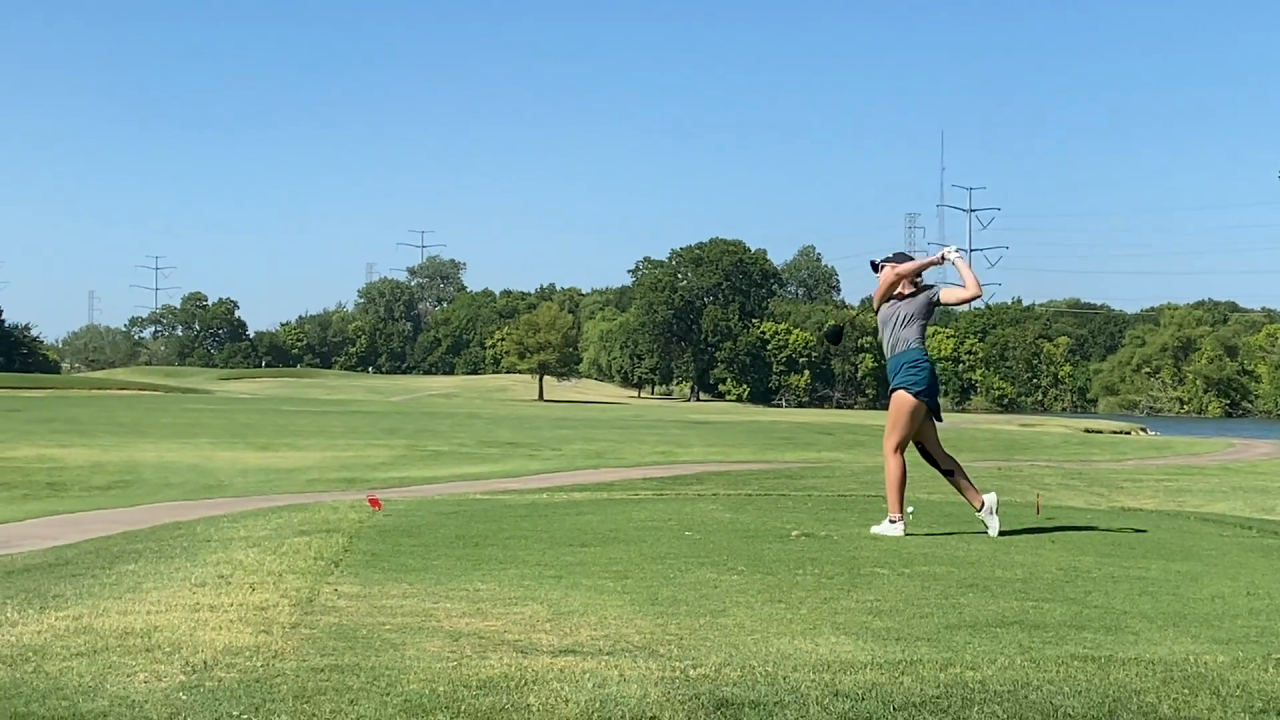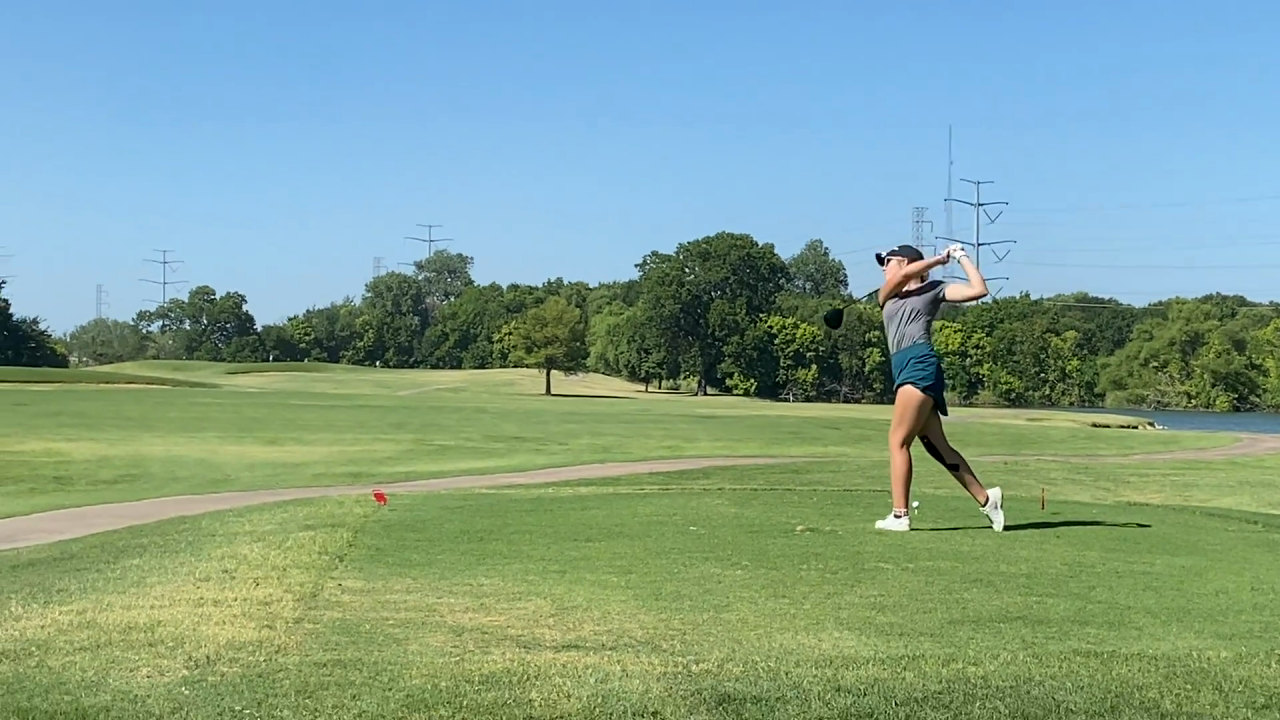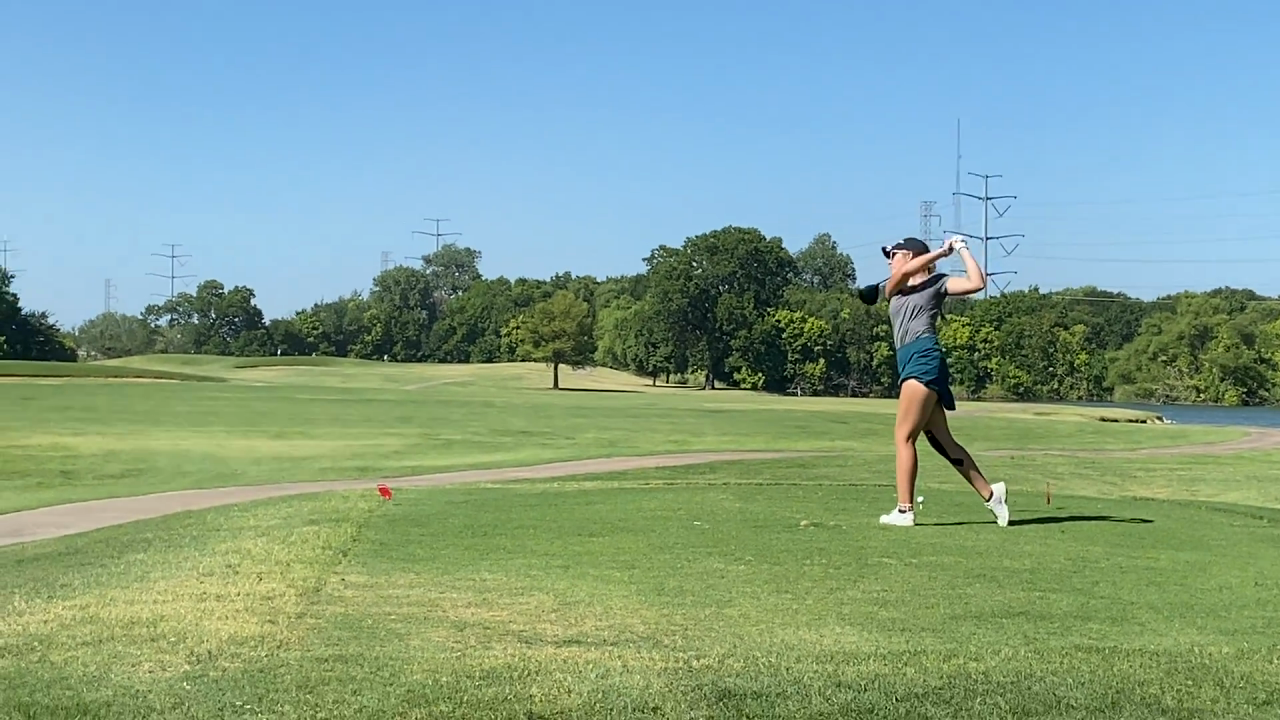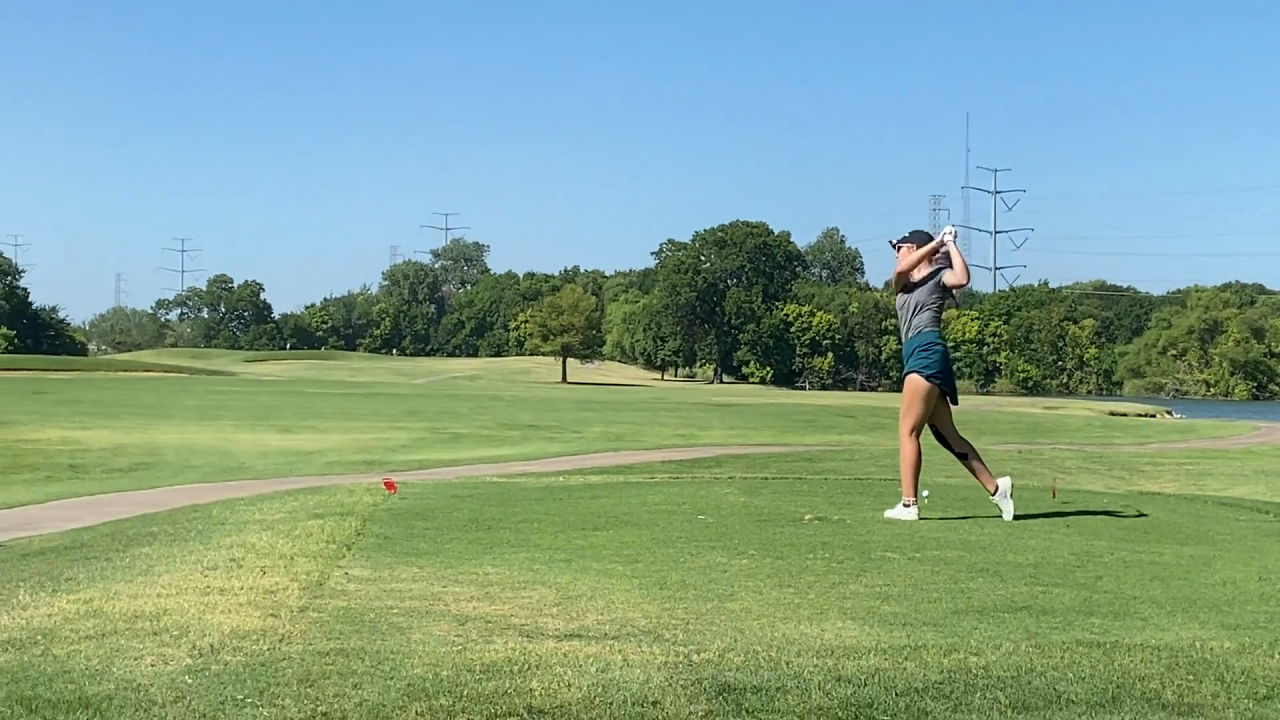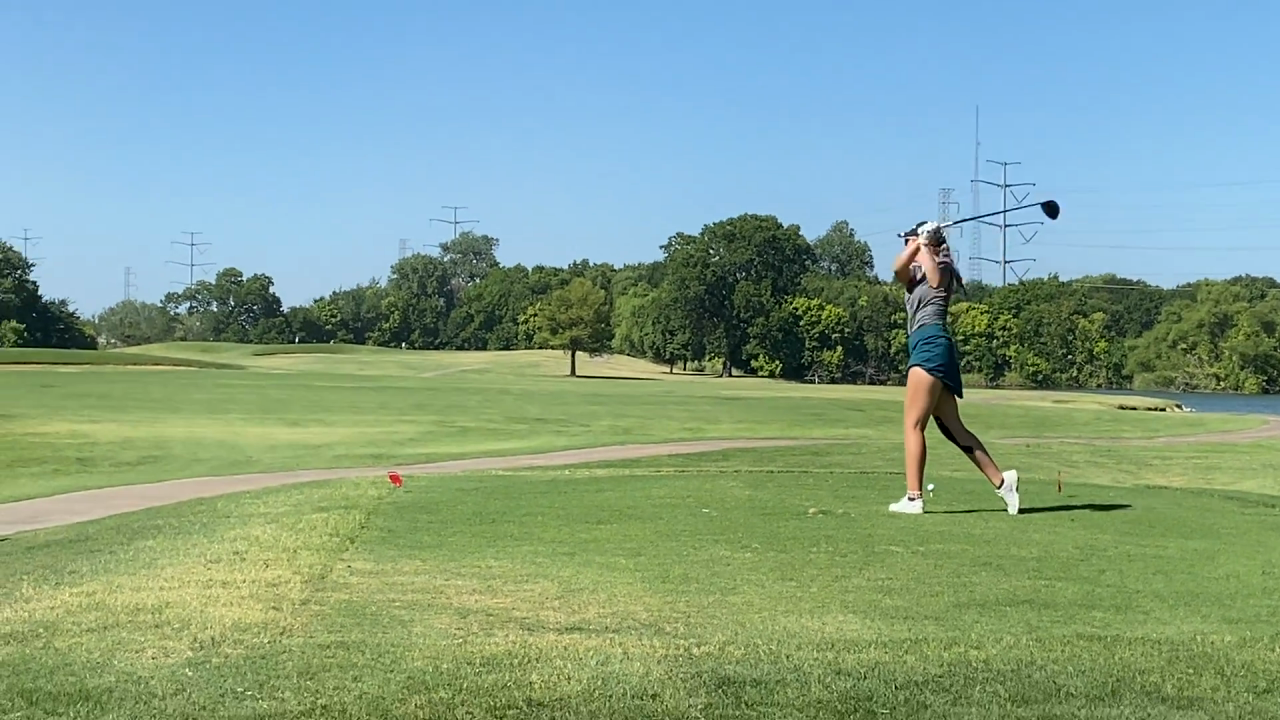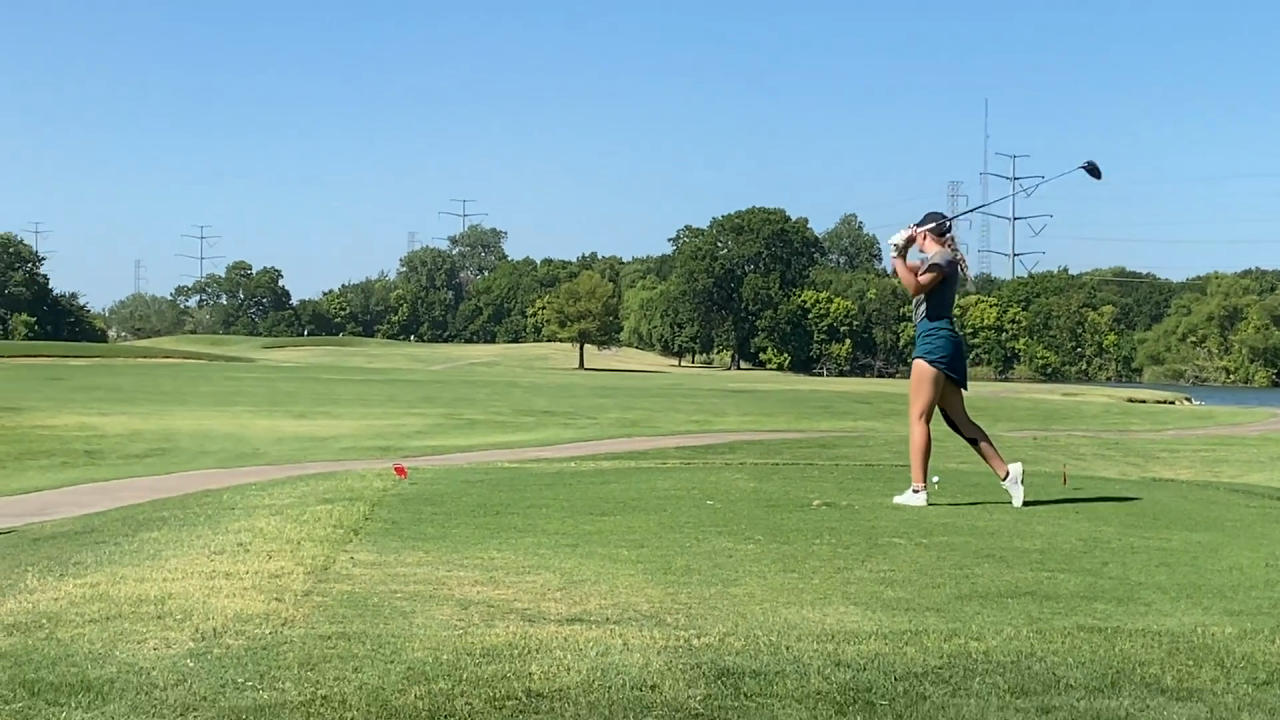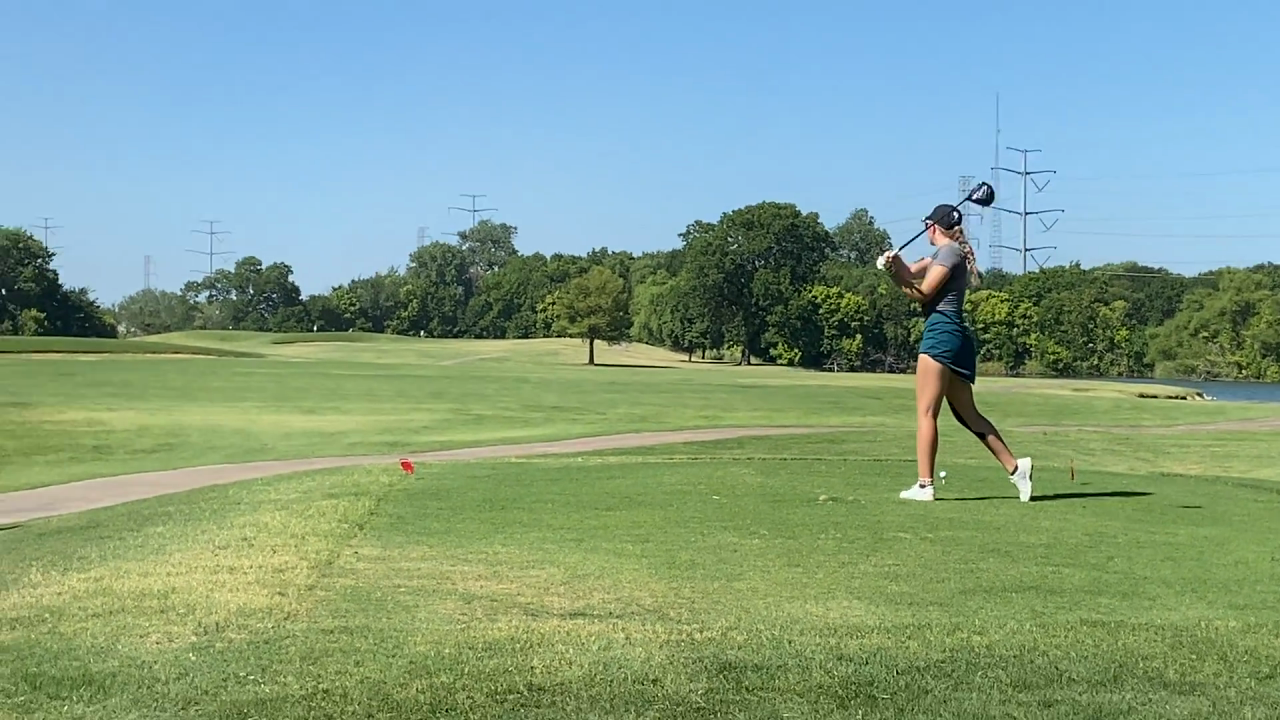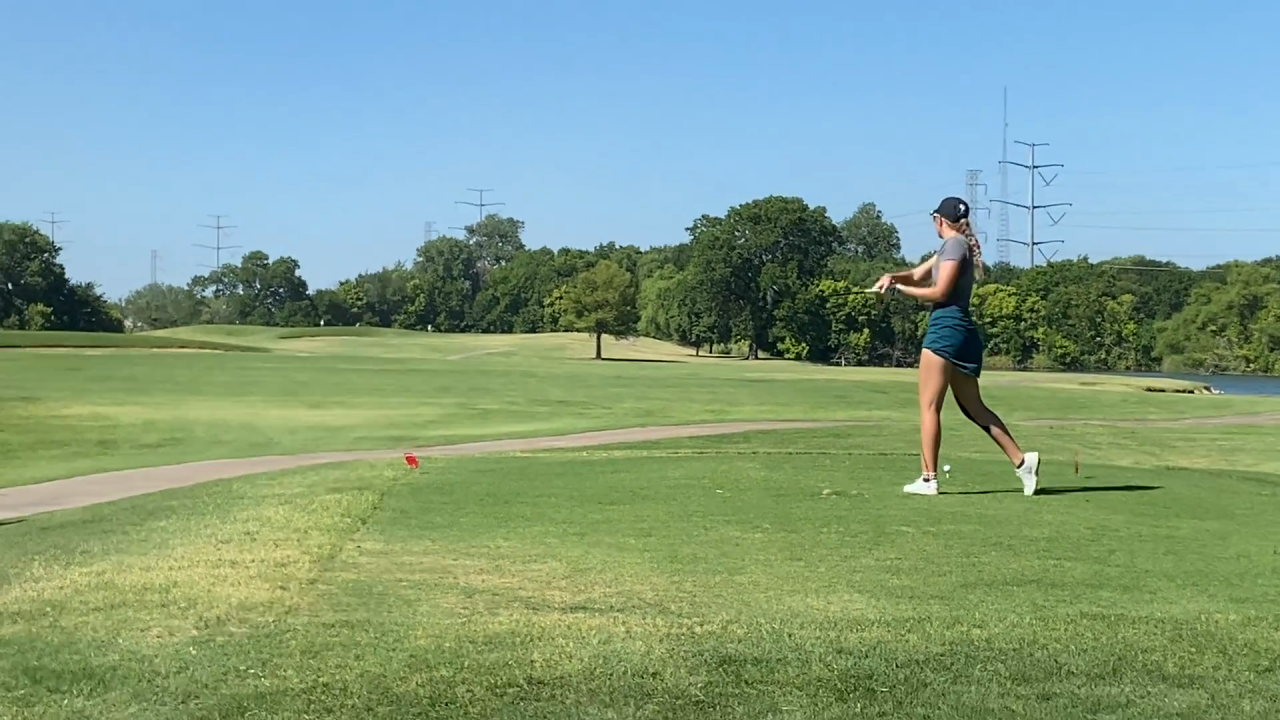
dt=0.1s
person 1, frame 1
left shoulder: (928, 293)
right shoulder: (881, 299)
left elbow: (974, 292)
right elbow: (900, 273)
left wrist: (956, 259)
right wrist: (935, 259)
left hip: (914, 370)
right hip: (899, 375)
left knee: (892, 447)
right knee: (932, 451)
left ankle: (894, 520)
right ankle: (982, 504)
person 1, frame 2
left shoulder: (934, 289)
right shoulder: (887, 295)
left elbow: (979, 290)
right elbow: (905, 274)
left wrist: (960, 257)
right wrist: (941, 258)
left hip: (920, 365)
right hip: (905, 370)
left knee: (898, 442)
right knee: (937, 446)
left ankle: (899, 515)
right ankle: (986, 499)
person 1, frame 3
left shoulder: (939, 282)
right shoulder: (895, 288)
left elbow: (977, 283)
right elbow: (904, 274)
left wrist: (961, 249)
right wrist: (938, 251)
left hip: (923, 360)
right hip: (911, 363)
left knee: (903, 437)
right knee: (942, 440)
left ankle: (904, 510)
right ankle: (990, 494)
person 1, frame 4
left shoulder: (940, 274)
right shoulder: (902, 282)
left elbow: (963, 279)
right elbow: (902, 269)
left wrist: (950, 244)
right wrist: (936, 243)
left hip: (927, 353)
right hip: (916, 357)
left knee: (908, 431)
right knee: (946, 434)
left ankle: (908, 504)
right ankle: (996, 488)
person 1, frame 5
left shoulder: (943, 267)
right shoulder: (918, 270)
left elbow: (935, 281)
right elbow: (901, 270)
left wrist: (923, 239)
right wrist: (912, 249)
left hip: (931, 347)
right hip: (928, 349)
left knee: (913, 425)
right knee: (952, 427)
left ankle: (913, 498)
right ankle: (1002, 481)
person 1, frame 6
left shoulder: (944, 259)
right shoulder: (929, 261)
left elbow: (914, 288)
right elbow: (905, 269)
left wrist: (899, 256)
right wrist: (900, 248)
left hip: (935, 339)
right hip: (937, 341)
left knee: (918, 417)
right knee: (958, 418)
left ankle: (918, 490)
right ankle: (1007, 473)
person 1, frame 7
left shoulder: (949, 251)
right shoulder: (942, 255)
left elbow: (923, 293)
right elbow: (910, 274)
left wrist: (896, 268)
right wrist: (894, 263)
left hip: (942, 333)
right hip: (956, 336)
left knee: (926, 411)
right knee: (967, 413)
left ankle: (924, 485)
right ankle: (1016, 466)
person 1, frame 8
left shoulder: (955, 245)
right shoulder: (953, 247)
left elbow: (939, 292)
right elbow: (919, 274)
left wrist: (898, 287)
right wrist: (892, 277)
left hip: (946, 327)
right hip: (961, 330)
left knee: (929, 406)
right knee: (973, 406)
left ankle: (928, 479)
right ankle: (1021, 460)
